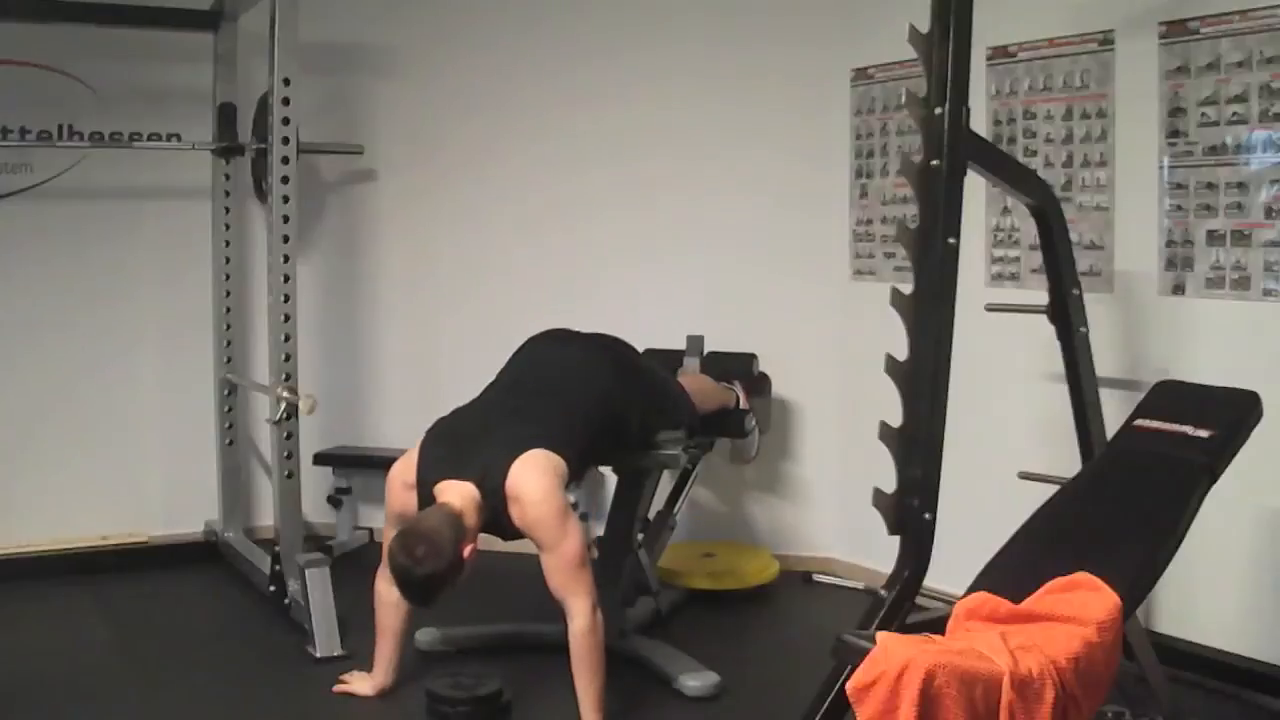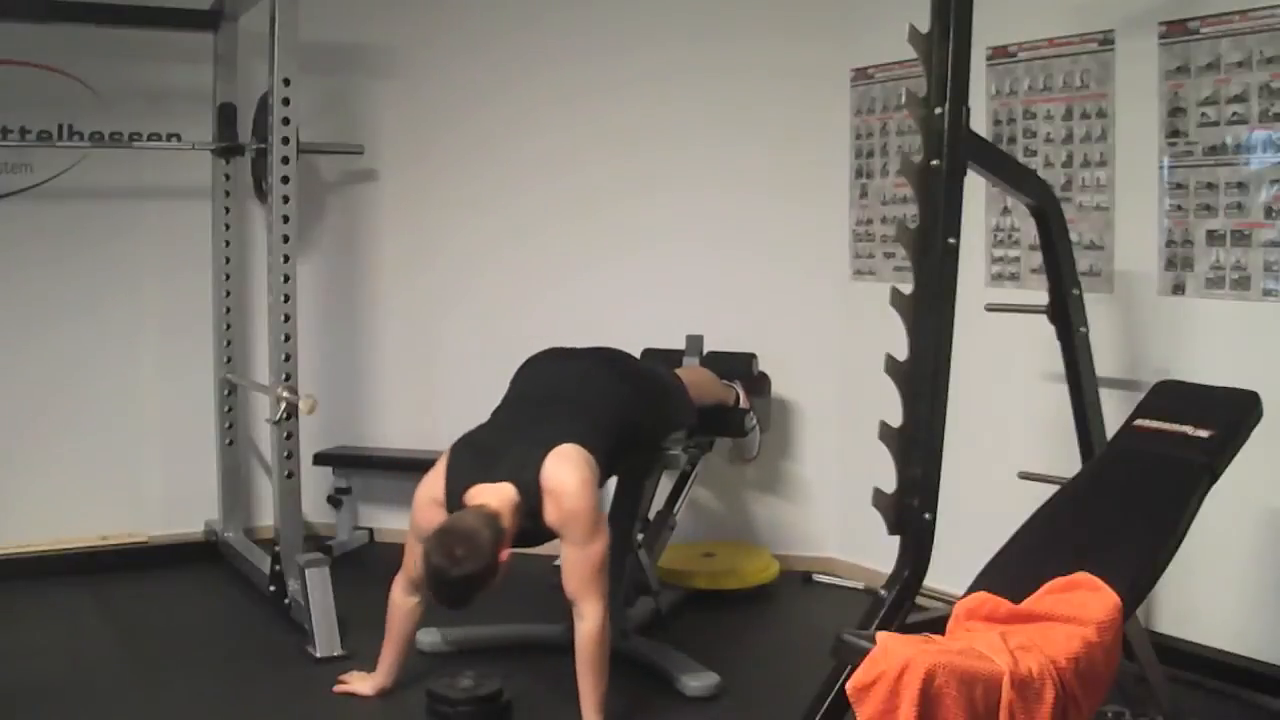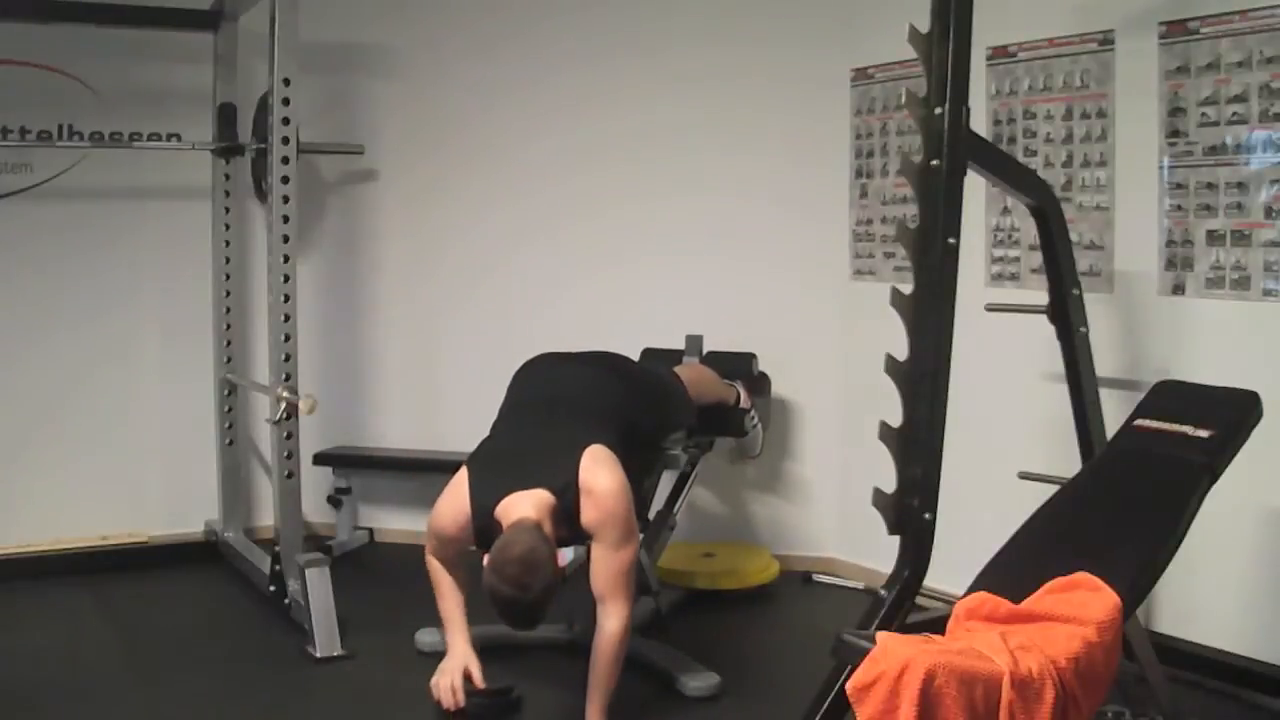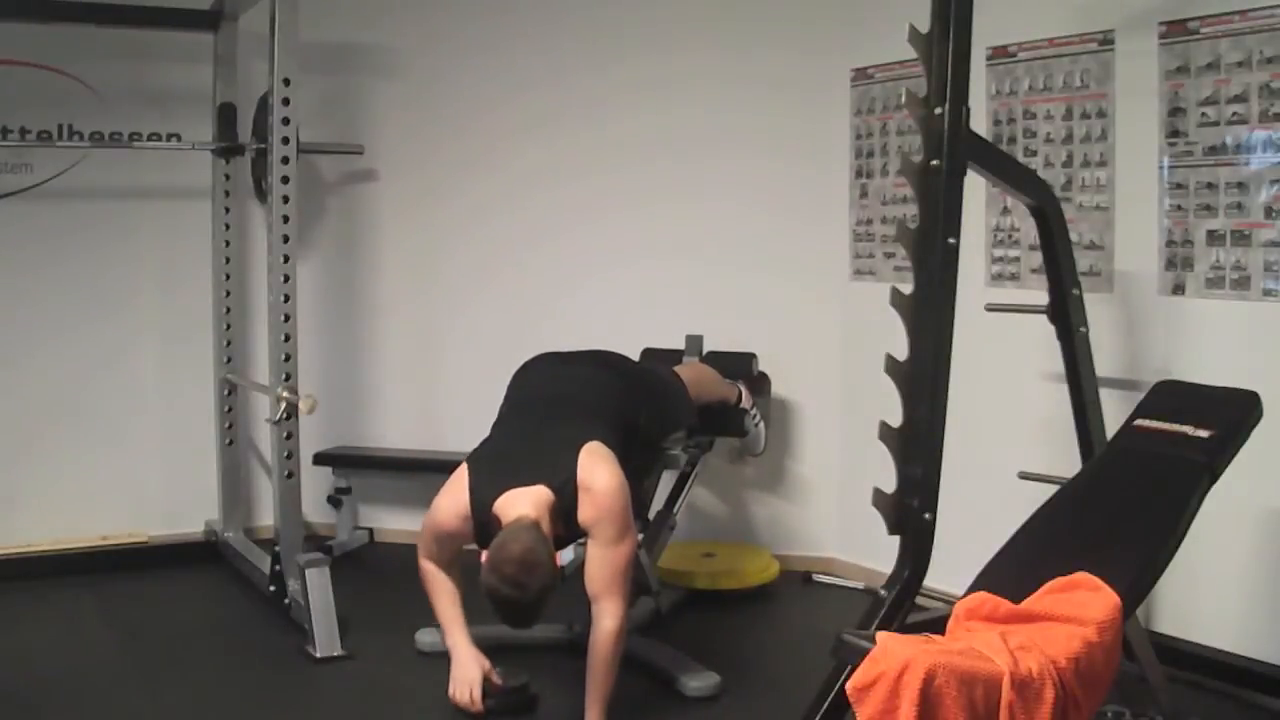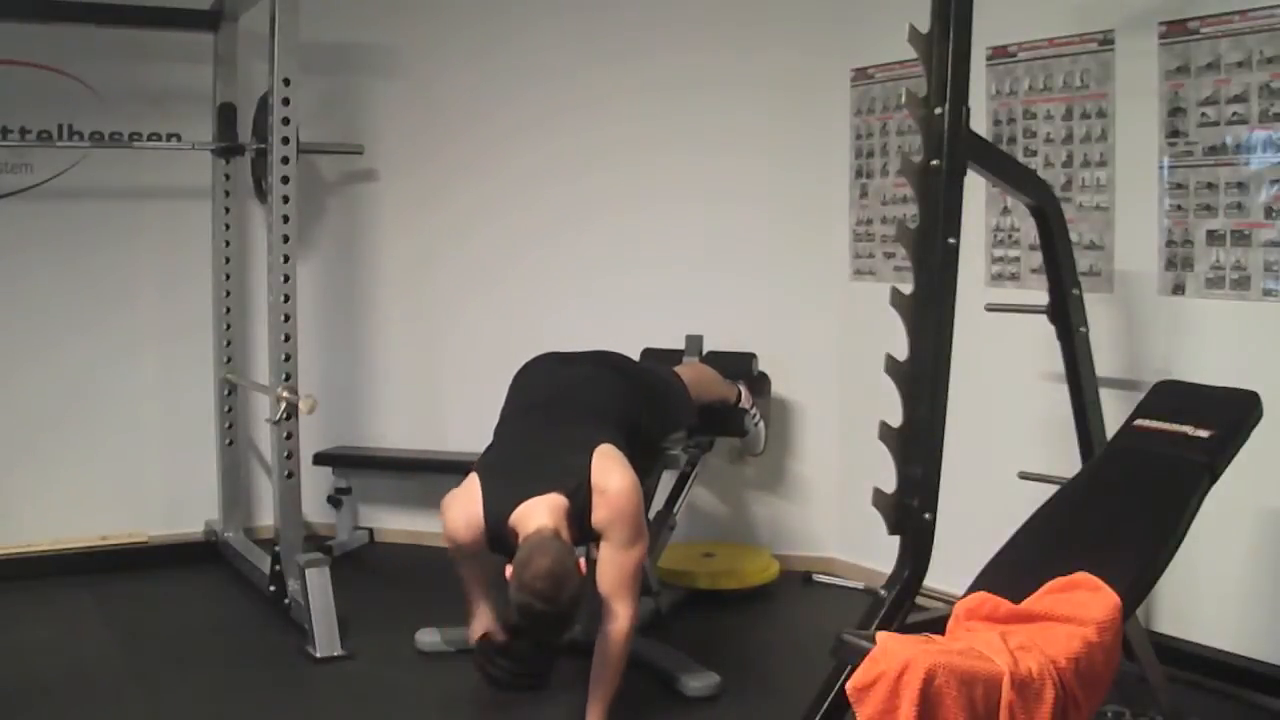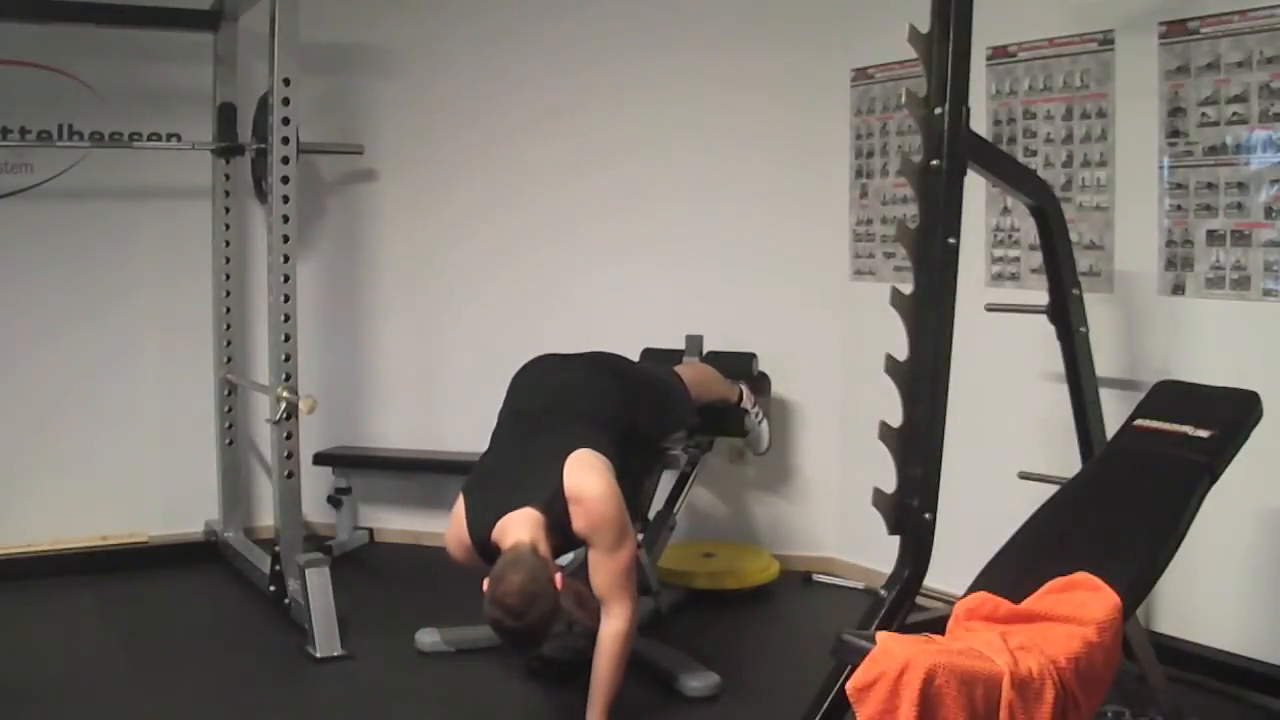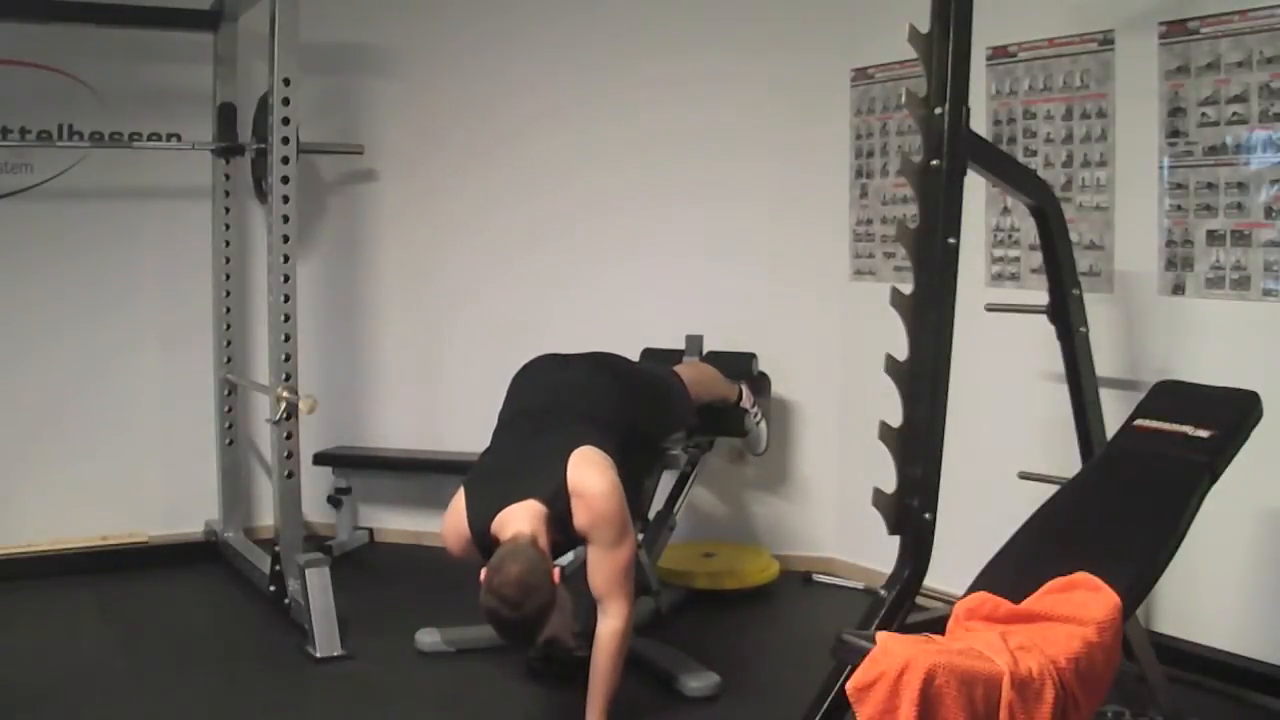
dt=0.5s
person 1, frame 1
left shoulder: (530, 494)
right shoulder: (406, 480)
left elbow: (581, 609)
right elbow: (390, 579)
right wrist: (381, 677)
left hip: (607, 376)
right hip: (539, 358)
left knee: (681, 402)
left ankle: (734, 399)
person 1, frame 2
left shoulder: (566, 490)
right shoulder: (435, 498)
left elbow: (590, 613)
right elbow: (409, 586)
right wrist: (382, 676)
left hip: (619, 383)
right hip: (543, 373)
left knee: (679, 389)
left ankle: (735, 398)
person 1, frame 3
left shoulder: (601, 492)
right shoulder: (455, 511)
left elbow: (614, 613)
right elbow: (438, 558)
right wrist: (458, 646)
left hip: (618, 386)
right hip: (539, 377)
left knee: (678, 384)
left ankle: (737, 397)
person 1, frame 4
left shoulder: (600, 489)
right shoulder: (455, 508)
left elbow: (609, 613)
right elbow: (431, 560)
right wrist: (461, 648)
left hip: (618, 386)
right hip: (538, 377)
left knee: (679, 386)
left ankle: (738, 397)
person 1, frame 5
left shoulder: (614, 492)
right shoulder: (469, 517)
left elbow: (619, 615)
right wrist: (481, 605)
left hip: (620, 384)
right hip: (539, 377)
left knee: (680, 385)
left ankle: (738, 397)
person 1, frame 6
left shoulder: (590, 497)
right shoulder: (462, 537)
left elbow: (617, 613)
right wrist: (562, 587)
left hip: (615, 387)
right hip: (536, 380)
left knee: (679, 384)
left ankle: (738, 396)
person 1, frame 7
left shoulder: (593, 494)
right shoulder: (460, 529)
left elbow: (614, 612)
right wrist: (555, 603)
left hip: (616, 387)
right hip: (537, 380)
left knee: (679, 385)
left ankle: (739, 396)
